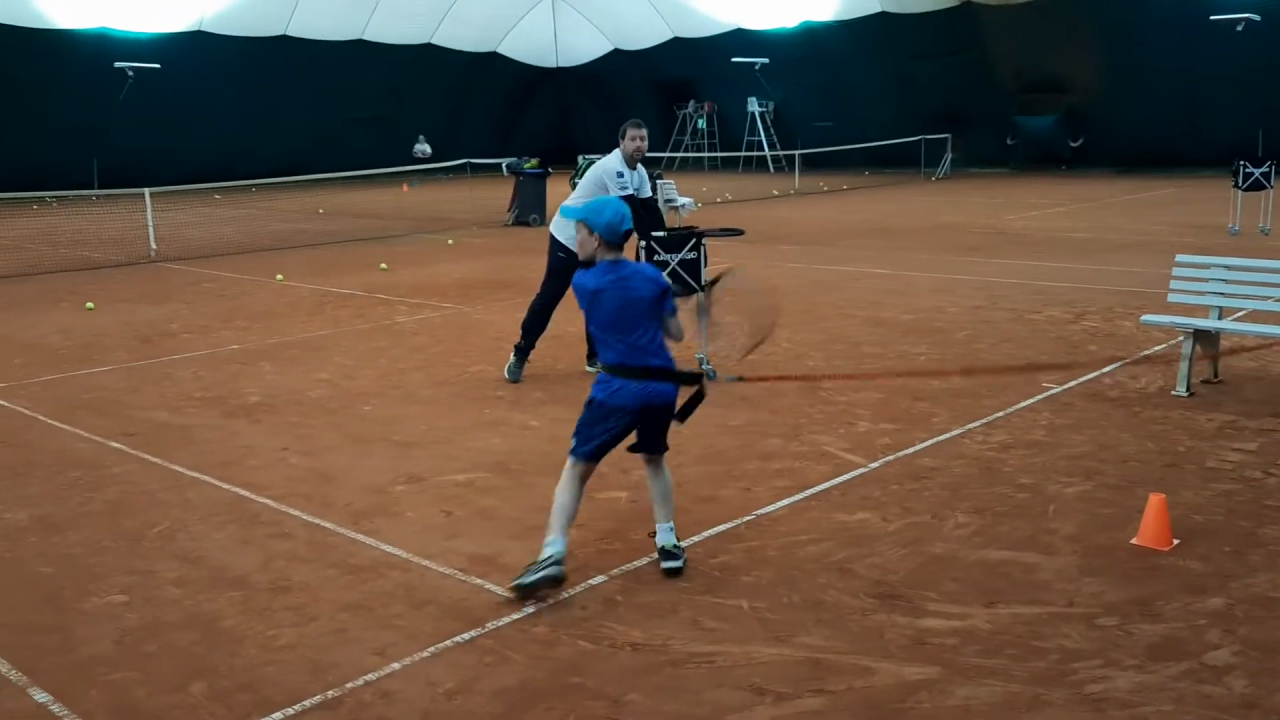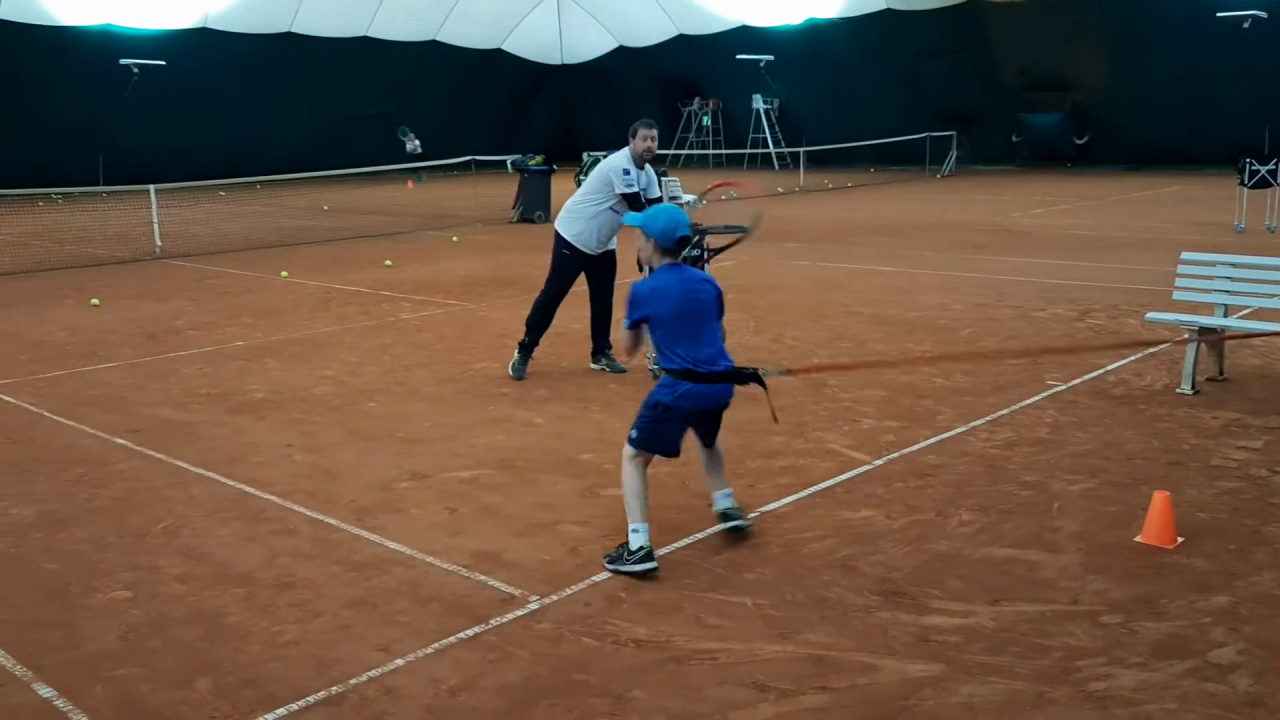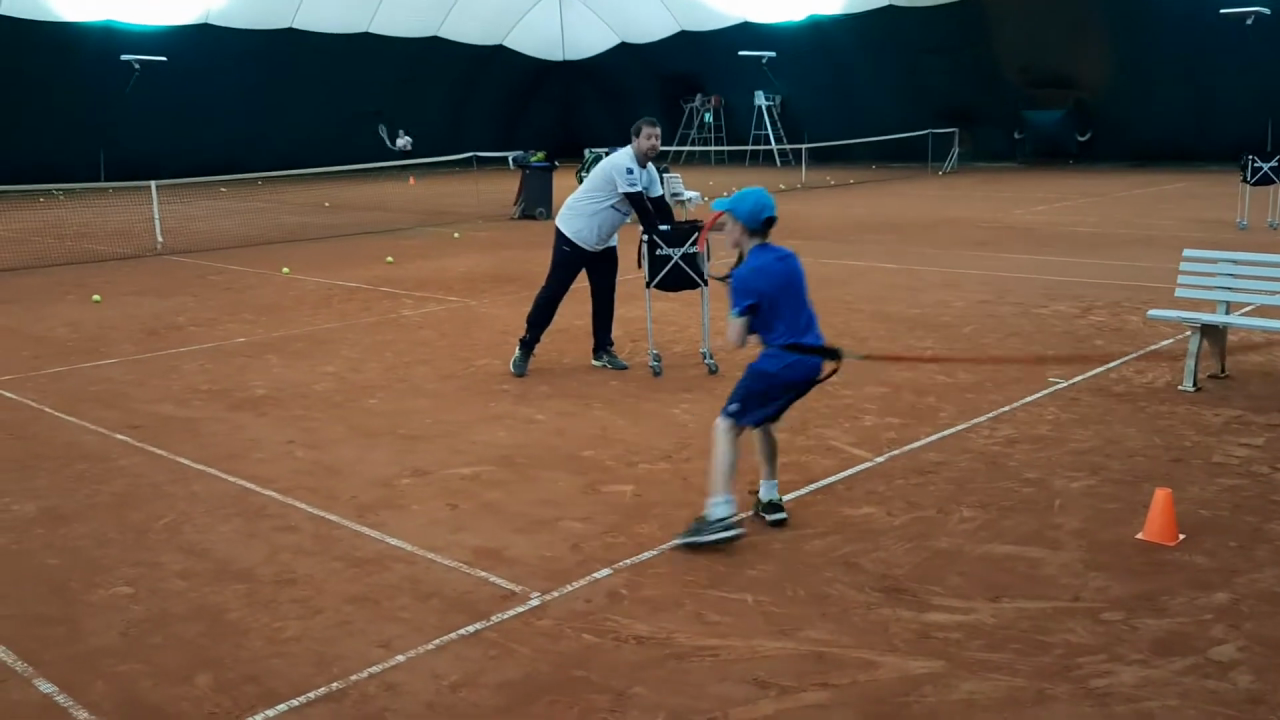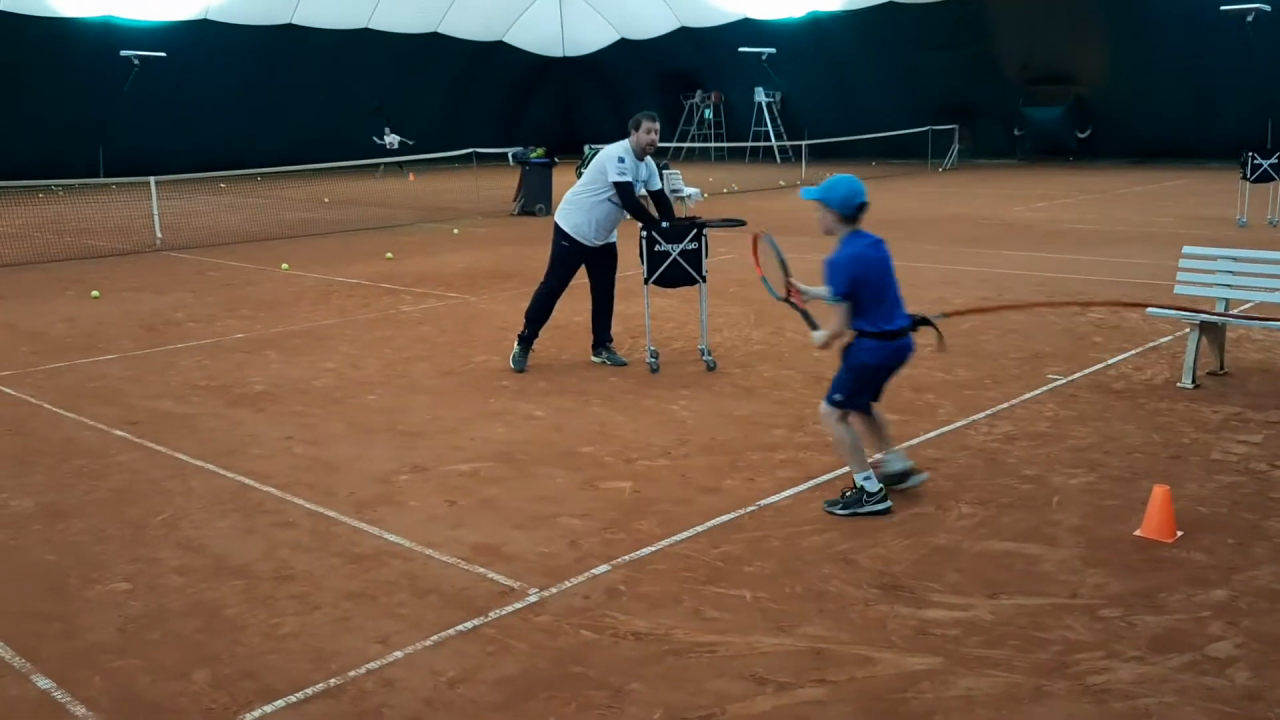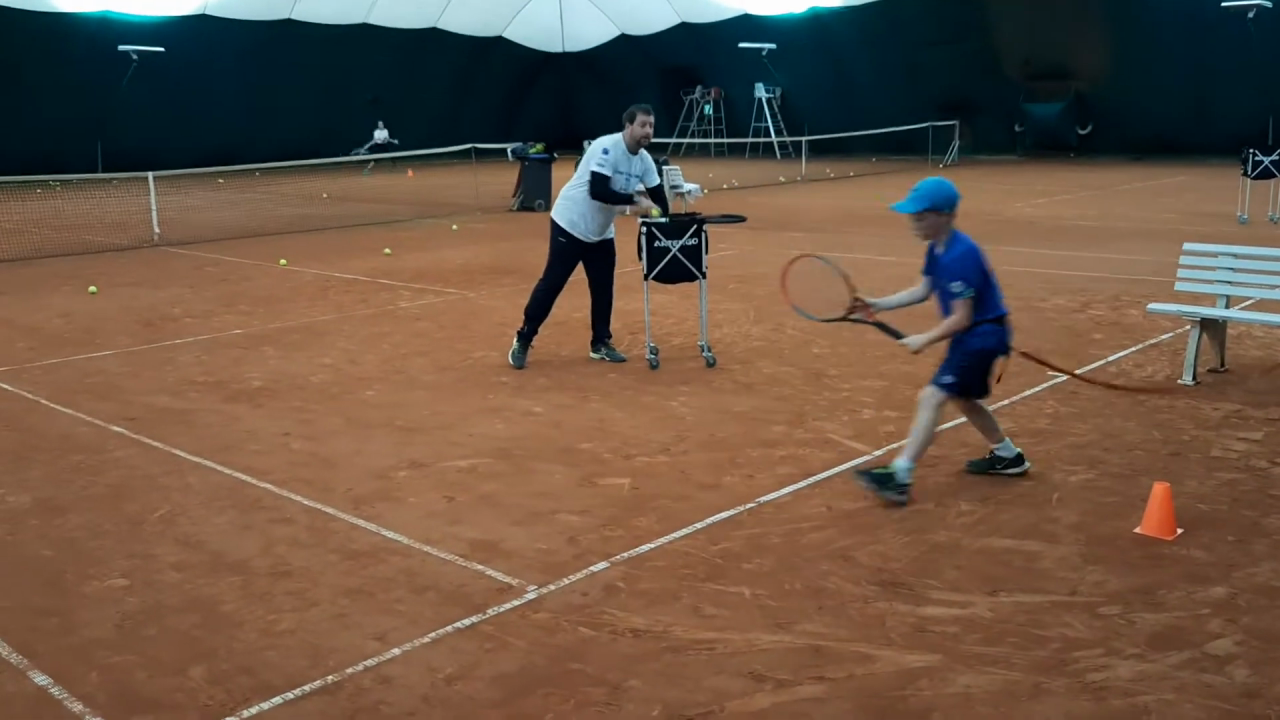
dt=0.2s
person 1, frame 1
left shoulder: (585, 283)
right shoulder: (652, 277)
right elbow: (676, 334)
left hip: (617, 389)
right hip: (662, 387)
left knee: (575, 471)
right knee: (653, 458)
left ankle: (550, 559)
right ankle: (668, 544)
person 1, frame 2
left shoulder: (643, 291)
right shoulder: (707, 283)
left elbow: (629, 348)
left hip: (681, 388)
right hip: (720, 384)
left knee: (634, 458)
right knee: (706, 436)
left ankle: (638, 547)
right ankle: (727, 506)
person 1, frame 3
left shoulder: (745, 275)
right shoulder: (789, 259)
left elbow: (737, 338)
left wrist: (746, 332)
left hip: (782, 362)
right hip: (810, 360)
left knee: (725, 428)
right knee: (758, 420)
left ankle: (718, 515)
right ankle: (769, 498)
person 1, frame 4
left shoulder: (840, 260)
right shoulder: (873, 244)
left elbow: (841, 325)
left wrist: (822, 339)
right wrist: (811, 292)
left hip: (874, 347)
right hip: (895, 340)
left knee: (832, 413)
right knee: (859, 403)
left ankle: (871, 492)
right ankle: (896, 467)
person 1, frame 5
left shoulder: (961, 256)
right shoulder: (937, 248)
left elbow: (963, 317)
right elbow: (922, 291)
left wrist: (923, 341)
right wrist: (877, 304)
left hip: (984, 335)
right hip: (974, 334)
left knee: (931, 399)
right knee: (965, 399)
left ankle: (898, 476)
right ankle: (1008, 455)
person 2, frame 1
left shoulder: (639, 172)
right shoulder: (613, 168)
left elbow: (651, 209)
right elbow: (635, 212)
right hip: (568, 239)
right knee: (548, 298)
left ankle: (595, 357)
right ankle: (520, 355)
person 2, frame 2
left shoulder: (647, 172)
right shoulder: (620, 165)
right elbow: (638, 210)
left hip: (603, 244)
right hip: (573, 237)
left knee: (603, 299)
right knee: (552, 295)
left ankle: (600, 354)
right ankle: (524, 352)
person 2, frame 3
left shoulder: (649, 170)
right shoulder: (622, 164)
left elbow: (661, 207)
right elbow: (642, 209)
left hip: (604, 241)
right hip: (574, 233)
left knee: (605, 295)
right knee: (553, 292)
left ankle: (602, 350)
right ankle: (525, 348)
person 2, frame 4
left shoulder: (648, 165)
right shoulder: (617, 155)
left elbow: (660, 200)
right elbow: (628, 201)
right wrist: (655, 227)
left hip: (604, 236)
right hip: (573, 229)
left knee: (604, 291)
right knee: (552, 287)
left ankle: (601, 347)
right ankle: (524, 344)
person 2, frame 5
left shoulder: (644, 160)
right shoulder: (606, 147)
left elbow: (658, 195)
right elbow: (597, 191)
right wrist: (636, 201)
left hip: (602, 232)
right hip: (570, 225)
left knee: (603, 288)
right knee: (551, 283)
left ankle: (600, 343)
right ankle: (523, 340)
